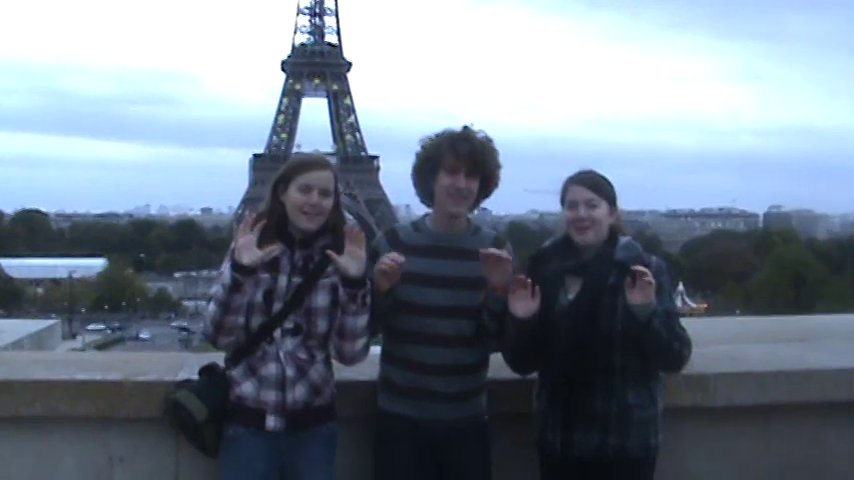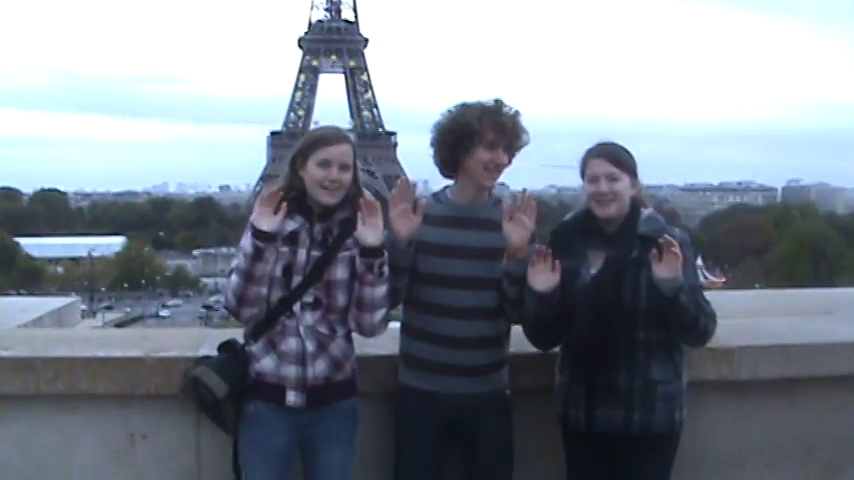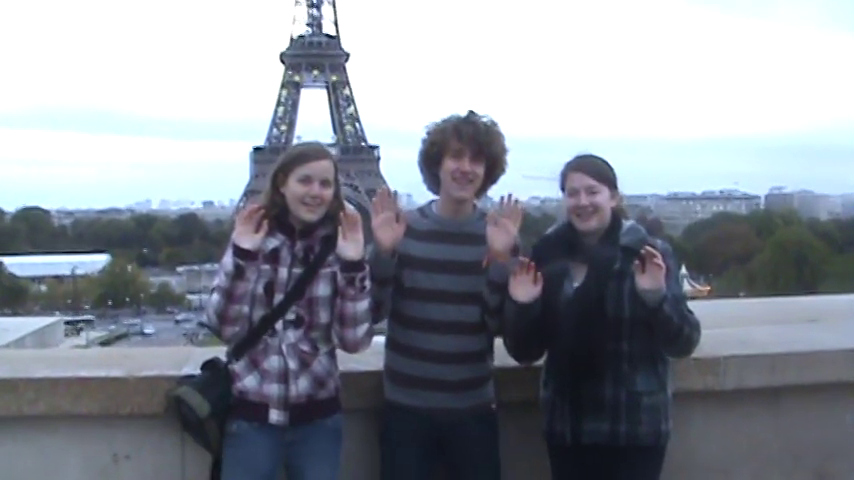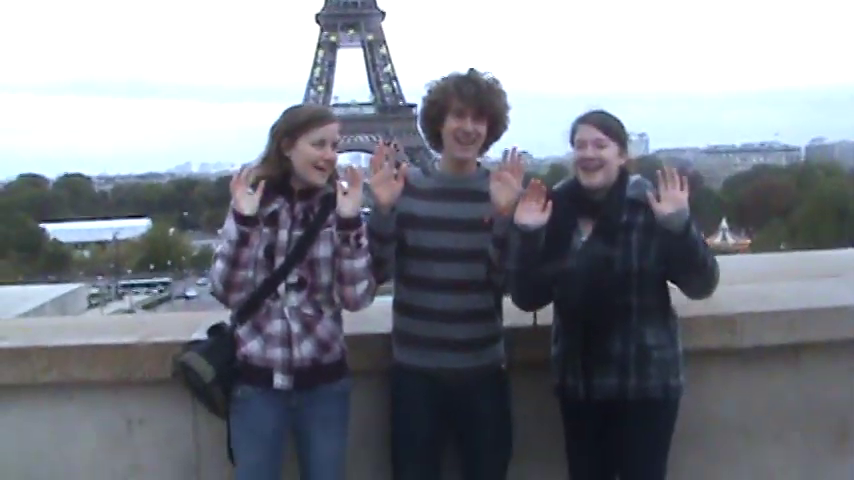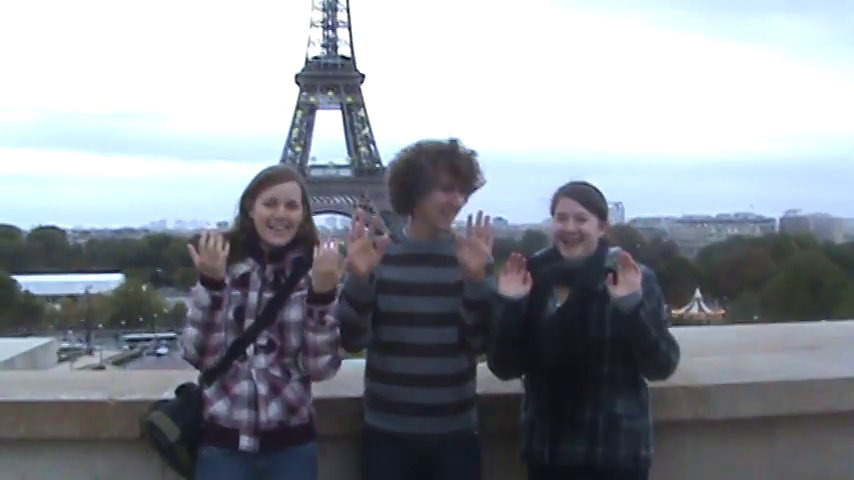
dt=1s
person 1, frame 1
left shoulder: (494, 250)
right shoulder: (393, 242)
left elbow: (494, 341)
left wrist: (498, 289)
right wrist: (380, 290)
left hip: (466, 417)
right hip: (400, 414)
person 1, frame 2
left shoulder: (513, 221)
right shoulder: (419, 214)
left elbow: (515, 313)
right elbow: (390, 297)
left wrist: (518, 251)
right wrist: (400, 241)
left hip: (488, 392)
right hip: (421, 390)
person 1, frame 3
left shoulder: (498, 234)
right shoulder: (404, 227)
left elbow: (499, 324)
right elbow: (373, 311)
left wrist: (500, 257)
right wrist: (383, 251)
left hip: (473, 408)
right hip: (407, 406)
person 1, frame 4
left shoulder: (502, 193)
right shoulder: (406, 187)
left elbow: (504, 280)
right elbow: (378, 272)
left wrist: (505, 214)
right wrist: (383, 210)
left hip: (483, 369)
right hip: (414, 369)
person 1, frame 5
left shoulder: (474, 256)
right shoulder: (376, 254)
left elbow: (481, 342)
right elbow: (353, 340)
left wrist: (476, 277)
right wrist: (360, 276)
left hip: (455, 433)
right hip: (387, 432)
person 2, frame 1
left shoulder: (338, 258)
right shoulder: (252, 247)
left elbow: (350, 352)
right elbow: (220, 336)
left wrist: (355, 282)
right wrist: (240, 269)
left hip: (313, 427)
right hip: (249, 423)
person 2, frame 2
left shoulder: (357, 230)
right shoulder: (270, 219)
left elbow: (371, 324)
right elbow: (241, 310)
left wrist: (372, 251)
right wrist: (260, 238)
left hip: (334, 402)
right hip: (269, 398)
person 2, frame 3
left shoulder: (338, 247)
right shoulder: (253, 238)
left elbow: (354, 340)
right elbow: (225, 328)
left wrist: (353, 265)
right wrist: (242, 256)
left hip: (318, 419)
right hip: (251, 417)
person 2, frame 4
left shoulder: (336, 207)
right shoulder: (253, 200)
left elbow: (355, 298)
right elbow: (229, 293)
left wrist: (350, 222)
right wrist: (243, 220)
left hip: (324, 380)
right hip: (257, 379)
person 2, frame 5
left shoulder: (312, 272)
right shoulder: (223, 264)
left elbow: (321, 368)
right elbow: (201, 357)
left wrist: (322, 295)
right wrist: (211, 284)
left hip: (291, 443)
right hip: (224, 441)
person 3, frame 1
left shoulder: (643, 269)
right shoulder: (546, 268)
left elbow: (675, 358)
right elbow: (523, 363)
left wrist: (647, 312)
right wrist: (521, 322)
left hip: (626, 441)
right hip: (559, 438)
person 3, frame 2
left shoulder: (666, 242)
right shoulder: (567, 243)
left elbow: (700, 332)
right elbow: (545, 338)
left wrist: (673, 286)
right wrist: (540, 295)
left hip: (650, 416)
right hip: (582, 414)
person 3, frame 3
left shoulder: (647, 254)
right shoulder: (549, 255)
left elbow: (684, 342)
right elbow: (526, 352)
left wrist: (657, 296)
right wrist: (521, 306)
left hip: (634, 427)
right hip: (567, 427)
person 3, frame 4
left shoulder: (648, 208)
right shoulder: (557, 209)
left elbow: (703, 283)
right elbow: (529, 298)
left wrist: (678, 223)
right wrist: (526, 235)
left hip: (645, 381)
right hip: (578, 380)
person 3, frame 5
left shoulder: (633, 280)
right shoulder: (534, 278)
left elbow: (662, 365)
right elbow: (505, 367)
left wrist: (632, 306)
right wrist: (510, 306)
left hip: (615, 451)
right hip: (547, 447)
